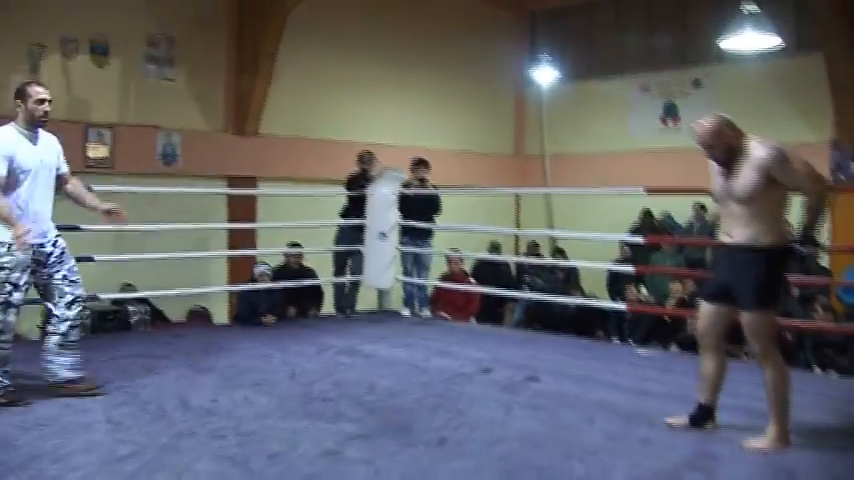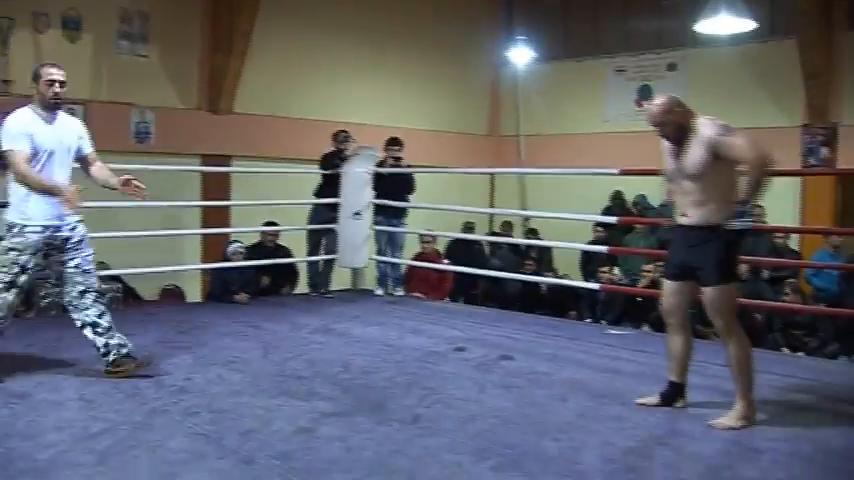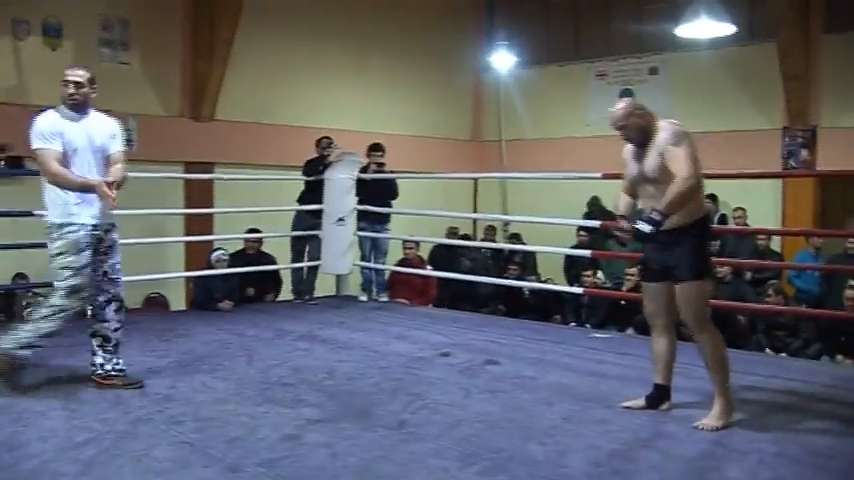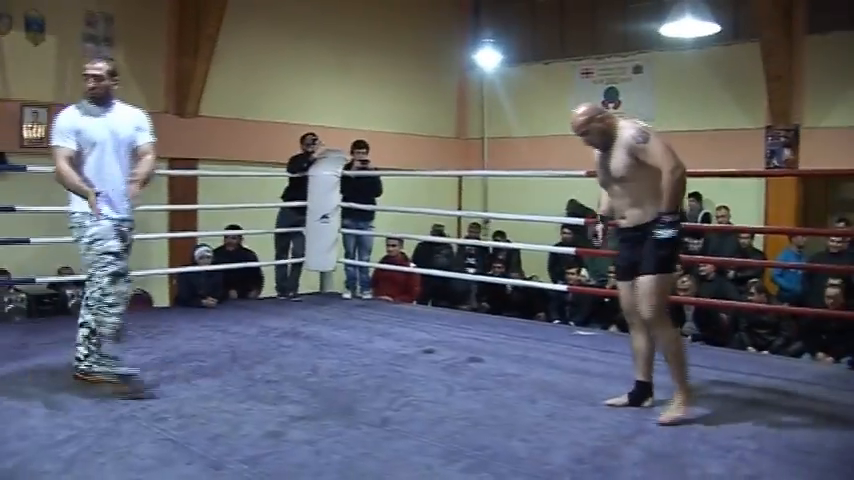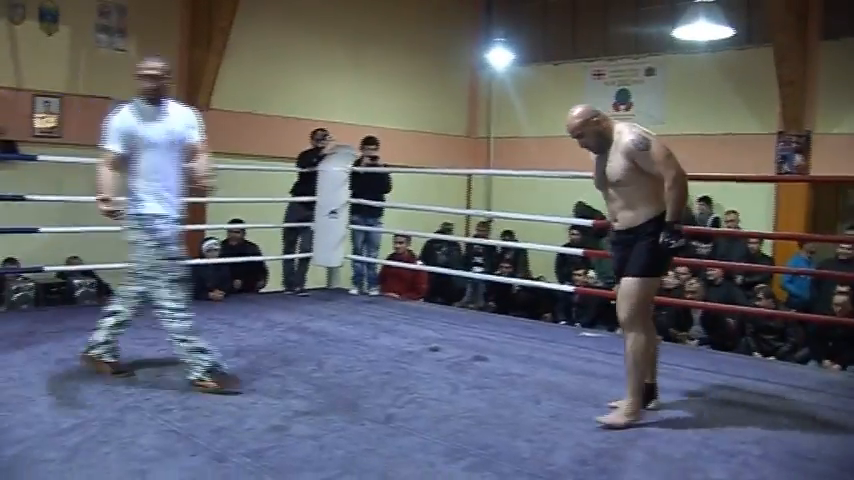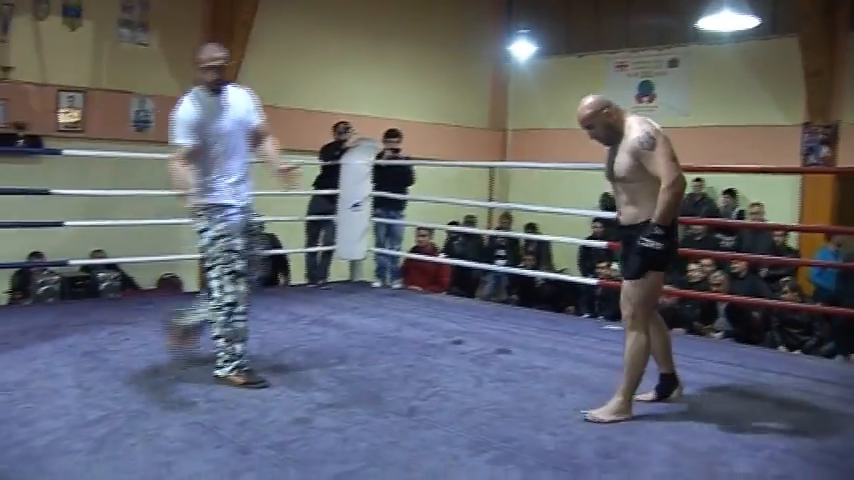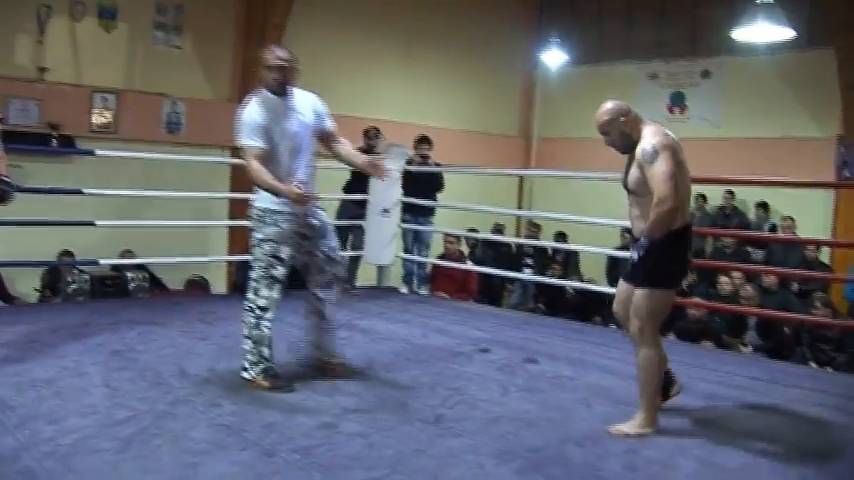
dt=0.2s
person 1, frame 1
left shoulder: (51, 142)
left elbow: (67, 182)
left wrist: (100, 206)
left hip: (48, 238)
left knee: (69, 298)
left ankle: (63, 373)
person 1, frame 2
left shoulder: (74, 125)
left elbow: (92, 165)
left wrist: (117, 182)
right wrist: (60, 190)
left hip: (67, 223)
right hip: (28, 224)
left knee: (86, 287)
left ankle: (115, 355)
person 1, frame 3
left shoulder: (109, 125)
right shoulder: (47, 123)
left elbow: (118, 166)
right elbow: (50, 168)
left wrist: (110, 182)
right wrist: (93, 187)
left hip: (103, 221)
right hip: (68, 221)
left knee: (110, 297)
right knee: (70, 295)
left ankle: (107, 368)
person 1, frame 4
left shoulder: (135, 117)
right shoulder: (70, 118)
left elbow: (147, 157)
right elbow: (62, 166)
left wrist: (139, 177)
right wrist: (88, 193)
left hip: (123, 217)
right hip: (92, 217)
left knee: (99, 290)
right knee: (112, 289)
left ankle: (87, 362)
right ankle: (112, 364)
person 1, frame 5
left shoulder: (187, 115)
right shoulder: (124, 118)
left elbow: (198, 154)
right elbow: (108, 165)
left wrist: (202, 174)
right wrist: (106, 196)
left hip: (170, 213)
right hip: (147, 215)
left knee: (139, 287)
right knee: (173, 291)
left ankle: (99, 349)
right ankle: (203, 368)
person 1, frame 6
left shoulder: (244, 98)
right shoulder: (188, 110)
left elbow: (261, 138)
right elbow: (179, 161)
left wrist: (278, 164)
right wrist: (190, 193)
left hip: (242, 204)
right hip: (216, 208)
left knee: (230, 282)
right knee: (228, 284)
left ankle: (188, 326)
right ankle: (229, 365)
person 1, frame 7
left shoulder: (311, 103)
right shoulder: (253, 111)
left elbow: (333, 141)
right elbow: (254, 165)
left wrist: (364, 162)
right wrist: (284, 191)
left hip: (309, 211)
right hip: (274, 213)
left knee: (328, 278)
right knee: (264, 290)
left ankle: (321, 354)
right ankle: (255, 367)
person 2, frame 1
left shoulder: (764, 156)
right shoulder: (718, 164)
left elbow: (818, 187)
left wrist: (806, 233)
left hip: (759, 259)
right hip: (726, 257)
left knee: (763, 349)
right knee: (707, 336)
left ankle: (778, 430)
right ankle: (704, 412)
person 2, frame 2
left shoulder: (712, 133)
right shoulder: (670, 145)
left elbow: (759, 161)
left wrist: (742, 206)
left hip: (715, 237)
right hip: (683, 236)
left knee: (724, 324)
right knee: (672, 314)
left ankle: (745, 406)
right ankle: (674, 391)
person 2, frame 3
left shoulder: (669, 136)
right shoulder: (631, 150)
left elbow: (689, 179)
right elbow: (628, 190)
left wrist: (656, 216)
right wrist: (623, 219)
left hip: (687, 235)
right hip: (656, 239)
left knee: (696, 322)
right knee: (656, 319)
left ankle: (723, 403)
right ankle: (659, 393)
person 2, frame 4
left shoulder: (633, 136)
right shoulder: (602, 151)
left elbow: (673, 169)
left wrist: (670, 217)
right wrist: (603, 219)
left hip: (657, 233)
right hip: (628, 236)
left knee: (652, 315)
right knee: (633, 317)
left ankle: (682, 394)
right ankle: (642, 390)
person 2, frame 5
left shoulder: (633, 140)
right shoulder: (601, 152)
left elbow: (675, 178)
left wrist: (672, 225)
left hip: (650, 237)
right hip: (624, 238)
left knee: (629, 319)
right knee: (639, 318)
left ankle: (631, 404)
right ankle: (647, 392)
person 2, frame 6
left shoulder: (641, 135)
right shoulder: (618, 141)
left elbow: (674, 182)
left wrist: (656, 229)
left hip: (651, 235)
right hip: (635, 232)
left knee: (634, 317)
right knee: (645, 313)
left ankle: (622, 403)
right ankle: (668, 382)
person 2, frame 7
left shoulder: (652, 145)
right shoulder: (640, 147)
left elbow: (667, 203)
left wrist: (643, 243)
left hip: (666, 246)
right hip: (651, 244)
left knee: (643, 331)
right knee: (622, 311)
left ankle: (647, 417)
right ankle: (664, 381)
person 3, frame 1
right shoulder: (354, 179)
right elbow: (353, 190)
right wrist: (368, 176)
left hip: (365, 232)
right hip: (348, 230)
left knee: (357, 272)
right knee: (340, 269)
left ankle: (349, 307)
right ankle: (340, 307)
person 3, frame 2
right shoulder: (328, 158)
right elbow: (326, 169)
right wrist: (344, 155)
left hip: (339, 211)
right hip: (322, 208)
left knee: (331, 251)
right knee: (314, 248)
left ankle: (323, 286)
right ankle: (314, 286)
person 3, frame 3
right shoulder: (311, 164)
right elbow: (309, 175)
right wrist: (327, 162)
left hip: (322, 218)
right hip: (305, 215)
left knee: (315, 257)
right knee: (298, 255)
left ankle: (308, 293)
right ankle: (298, 292)
person 3, frame 4
right shoulder: (296, 160)
right elbow: (293, 171)
right wrist: (311, 158)
left hip: (307, 215)
right hip: (289, 212)
left knee: (299, 254)
right knee: (282, 252)
left ankle: (291, 290)
right ankle: (282, 289)
person 3, frame 5
right shoulder: (306, 156)
right elbow: (303, 166)
right wrist: (322, 154)
left hip: (315, 210)
right hip: (298, 206)
left knee: (306, 249)
right knee: (289, 246)
left ankle: (298, 284)
right ankle: (289, 284)
person 3, frame 6
right shoulder: (328, 149)
right elbow: (325, 159)
right wrist: (344, 146)
left hip: (337, 203)
right hip: (320, 200)
left knee: (329, 242)
right knee: (313, 240)
left ankle: (321, 277)
right ankle: (312, 277)
person 3, frame 7
right shoulder: (360, 154)
right wrist: (373, 149)
left hip: (366, 208)
right hip: (352, 206)
left knee: (358, 247)
right knee: (340, 245)
left ankle: (349, 282)
person 4, frame 1
left shoulder: (432, 189)
right shoulder: (405, 187)
left elbow: (436, 210)
right elbow: (401, 208)
left wrist: (430, 192)
right wrist: (410, 192)
left hip: (425, 237)
right hip: (408, 235)
left knee: (423, 274)
right knee: (408, 272)
left ankle: (424, 306)
right ankle: (408, 305)
person 4, frame 2
left shoulder: (406, 168)
right shoulder: (379, 166)
left elbow: (410, 189)
right elbow: (376, 187)
left wrist: (404, 170)
right wrist: (385, 169)
left hip: (399, 216)
right hip: (381, 215)
left knee: (397, 253)
right knee: (382, 252)
left ankle: (397, 285)
right ankle: (382, 284)
person 4, frame 3
left shoulder: (388, 174)
right shoulder: (361, 172)
left elbow: (394, 195)
right elbow: (358, 192)
left wrist: (387, 175)
right wrist: (368, 175)
left hip: (382, 222)
right hip: (365, 221)
left knee: (381, 259)
right knee: (366, 258)
left ankle: (382, 291)
right ankle: (366, 290)
person 4, frame 4
right shoulder: (346, 169)
left elbow: (378, 192)
right elbow: (343, 190)
left wrist: (372, 173)
right wrist: (352, 172)
left hip: (367, 219)
right hip: (349, 218)
left knee: (365, 257)
right knee: (350, 255)
left ankle: (365, 289)
right ankle: (350, 288)
person 4, frame 5
left shoulder: (382, 168)
right shoulder: (355, 165)
left elbow: (387, 188)
right elbow: (352, 185)
left wrist: (381, 168)
right wrist: (362, 168)
left hip: (375, 215)
right hip: (358, 214)
left knee: (372, 253)
right knee: (358, 251)
left ankle: (373, 285)
right ankle: (357, 284)
person 4, frame 6
left shoulder: (405, 160)
right shoulder: (378, 158)
left elbow: (409, 181)
right elbow: (375, 179)
left wrist: (403, 161)
right wrist: (383, 161)
left hip: (397, 208)
right hip: (380, 207)
left knee: (395, 246)
right knee: (380, 244)
left ankle: (395, 278)
right ankle: (380, 276)
person 4, frame 7
left shoulder: (436, 167)
right shoulder: (409, 164)
left elbow: (439, 187)
right elbow: (404, 185)
left wrist: (432, 167)
right wrist: (414, 166)
left hip: (427, 215)
right hip: (409, 213)
left knee: (423, 252)
right knee: (408, 250)
left ankle: (422, 284)
right ankle: (407, 282)
